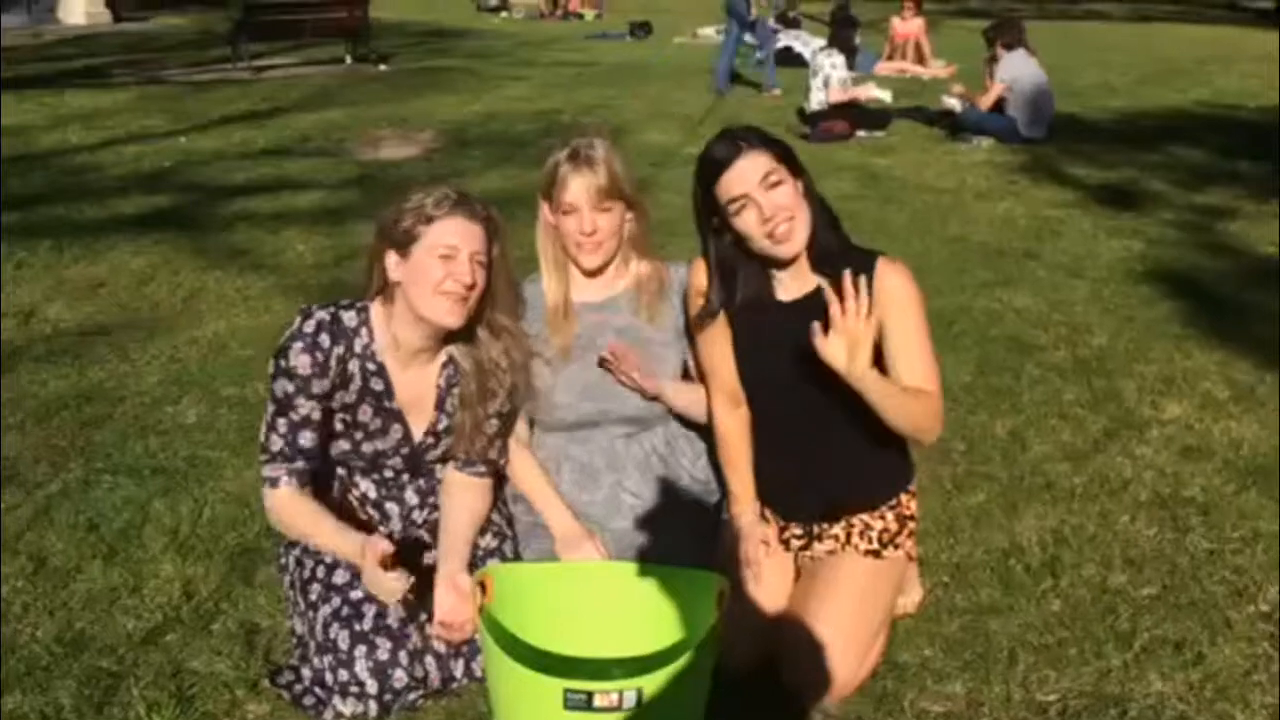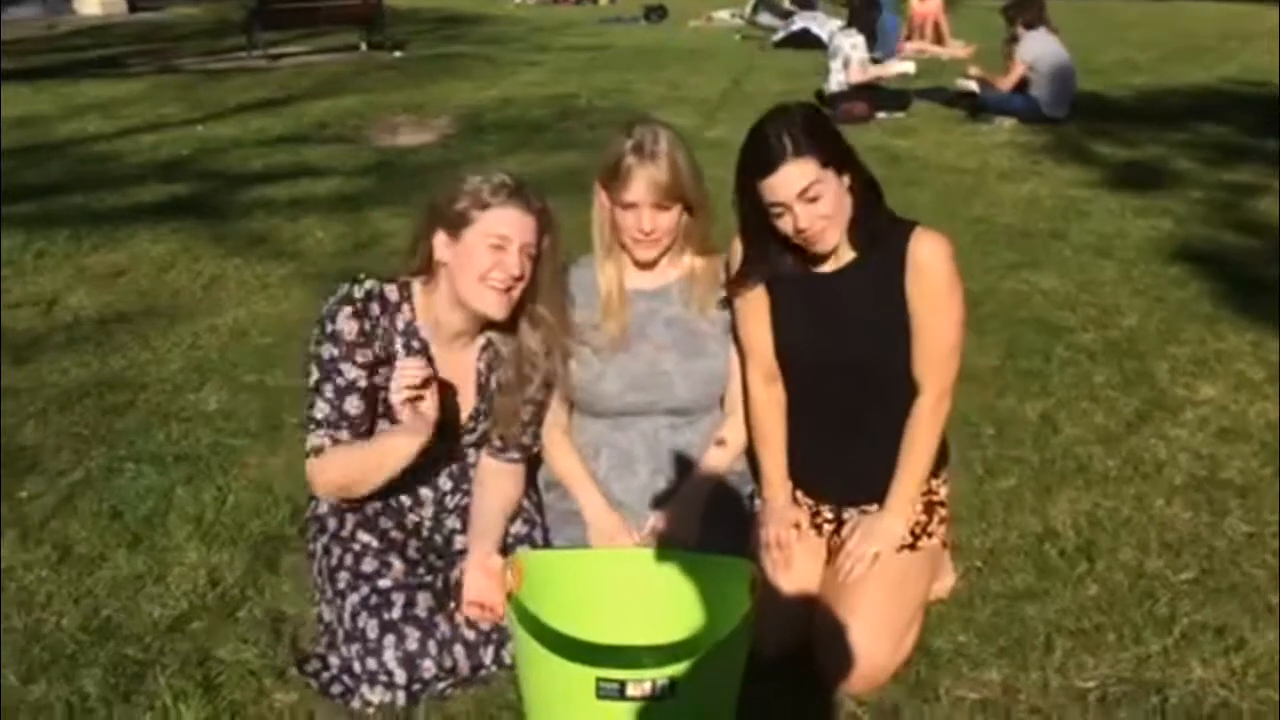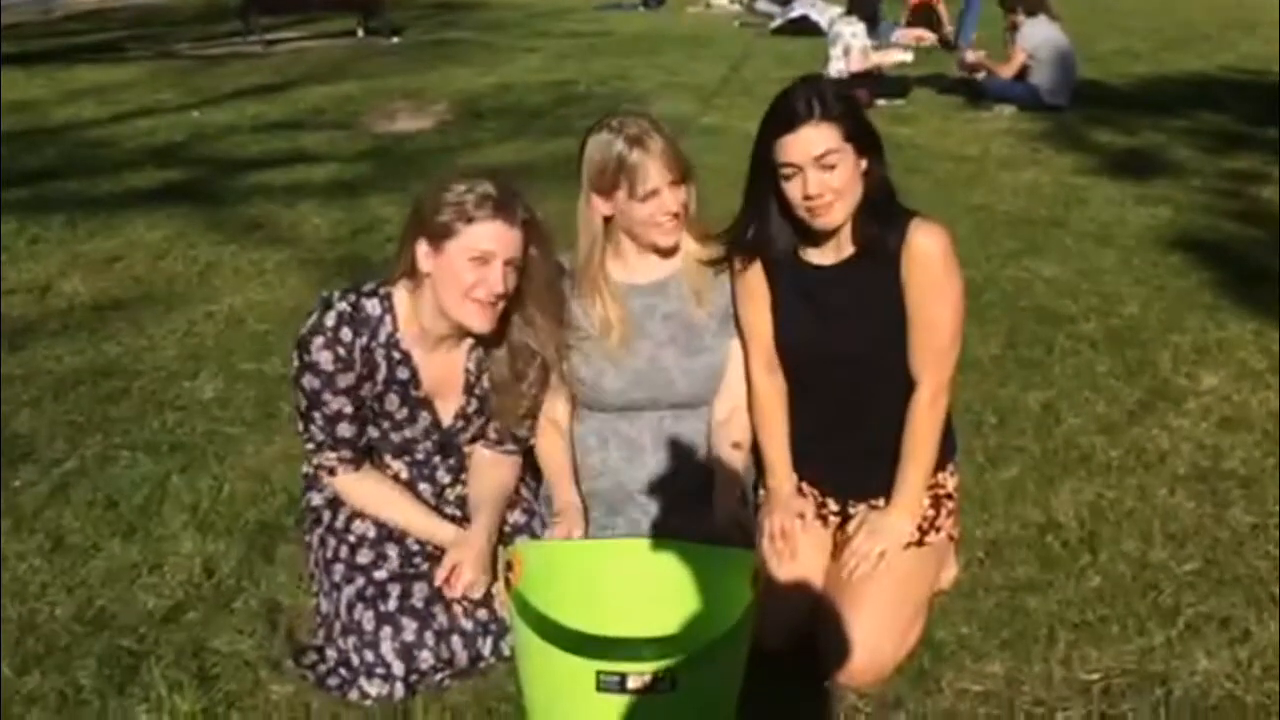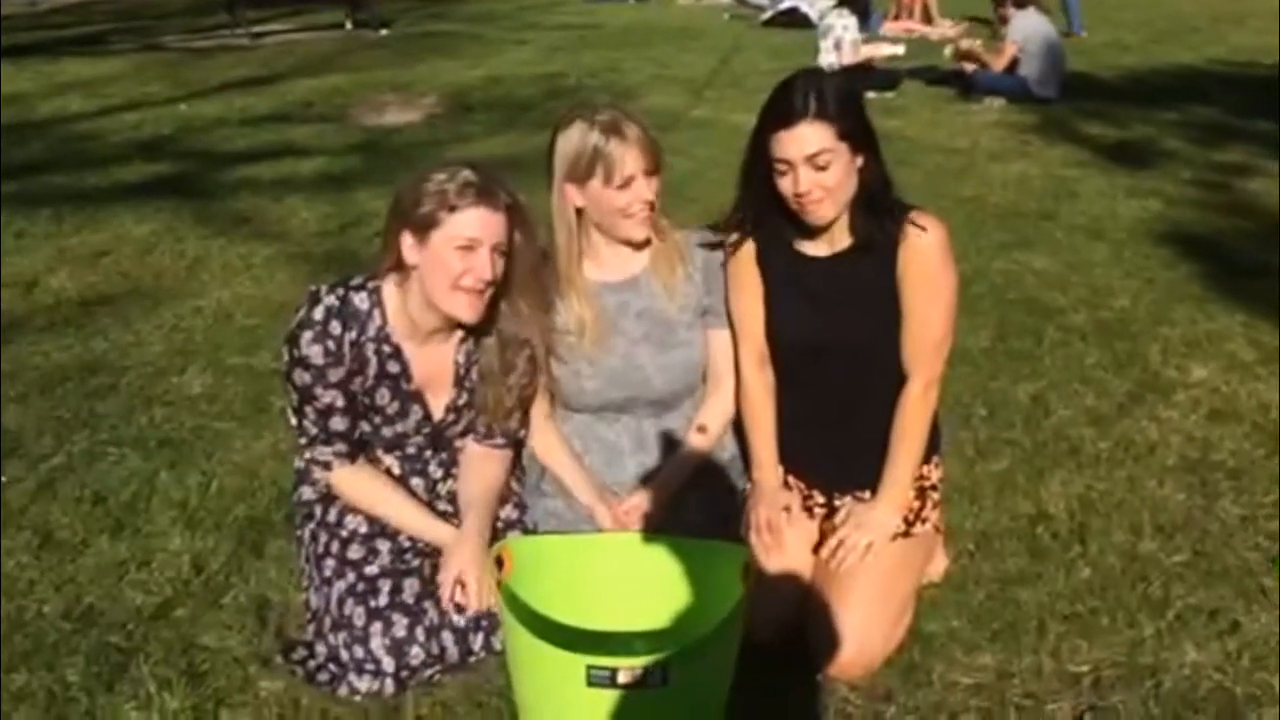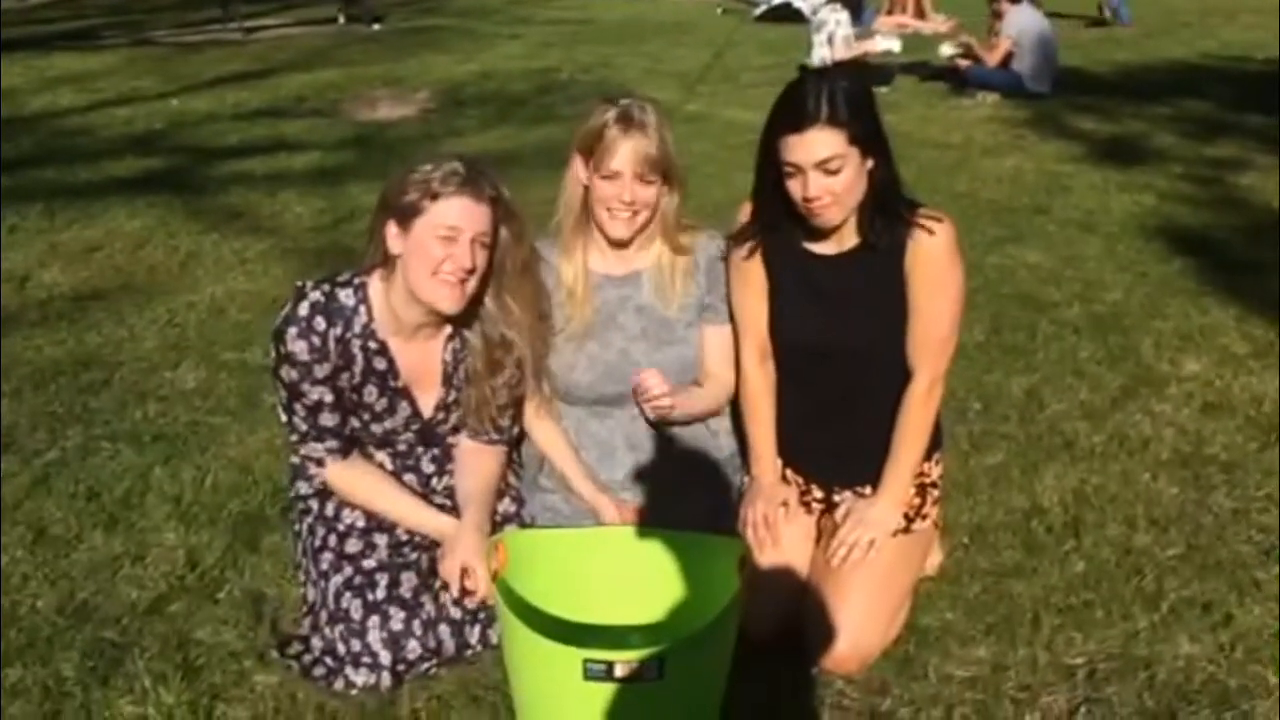
dt=0.7s
person 1, frame 1
left shoulder: (882, 281)
right shoulder: (713, 283)
left elbow: (927, 423)
right elbow: (728, 404)
left wrist: (859, 372)
right wrist: (745, 514)
left hip: (866, 504)
right hip: (772, 504)
right knee: (733, 655)
left ankle: (887, 579)
right ankle: (818, 580)
person 1, frame 2
left shoulder: (920, 253)
right shoulder: (754, 255)
left elbow: (933, 392)
right elbow: (764, 380)
left wrist: (892, 516)
right wrist: (775, 494)
left hip: (898, 488)
right hip: (803, 487)
left knee: (852, 669)
right knee: (765, 641)
left ankle: (919, 565)
right ankle: (849, 570)
person 1, frame 3
left shoulder: (919, 245)
right shoulder: (761, 247)
left elbow: (931, 387)
right elbow: (766, 372)
left wrist: (901, 515)
right wrist: (780, 488)
left hip: (902, 478)
right hip: (807, 477)
left knee: (856, 663)
right knee: (770, 633)
left ankle: (924, 557)
person 1, frame 4
left shoulder: (915, 239)
right shoulder: (753, 236)
left elbow: (922, 381)
right elbow: (755, 364)
left wrist: (885, 506)
right wrist: (766, 481)
left hip: (887, 471)
right hip: (794, 469)
left knee: (846, 655)
right knee: (760, 627)
left ankle: (913, 548)
right ankle: (842, 552)
person 1, frame 5
left shoulder: (923, 240)
right shoulder: (759, 229)
left elbow: (925, 379)
right elbow: (755, 358)
left wrist: (887, 504)
right wrist: (764, 477)
left hip: (889, 466)
right hip: (792, 462)
left knee: (841, 650)
right knee: (754, 622)
left ankle: (908, 542)
right ankle: (821, 543)
person 2, frame 1
left shoulder: (491, 353)
right shoulder: (321, 340)
left elbow: (471, 472)
right elbow: (284, 495)
left wrist: (451, 571)
right wrist: (359, 552)
left hip: (446, 520)
right hip: (340, 529)
person 2, frame 2
left shoulder: (529, 341)
right shoulder: (361, 319)
left elbow: (503, 457)
right elbow: (329, 478)
left wrist: (479, 556)
right wrist: (412, 435)
left hip: (471, 504)
right hip: (369, 513)
right knee: (399, 667)
left ankle: (459, 582)
person 2, frame 3
left shoulder: (519, 335)
right shoulder: (341, 330)
left elbow: (498, 448)
right elbow: (344, 471)
left wrist: (481, 534)
right wrist: (452, 539)
left hip: (472, 499)
right hip: (367, 505)
right knee: (397, 654)
person 2, frame 4
left shoulder: (506, 326)
right shoulder: (331, 325)
left elbow: (489, 442)
right elbow: (338, 465)
left wrist: (474, 536)
right wrist: (449, 539)
left hip: (466, 498)
right hip: (359, 503)
right knee: (388, 652)
person 2, frame 5
left shoulder: (494, 322)
right shoulder: (317, 321)
left elbow: (484, 439)
right elbow: (332, 461)
left wrist: (473, 526)
right wrist: (446, 530)
left hip: (461, 495)
right hip: (353, 500)
right knee: (382, 647)
person 3, frame 1
left shoulder: (675, 289)
right shoulder: (524, 307)
right elbow: (510, 440)
left wrist: (656, 384)
right wrist: (564, 526)
left hip: (671, 515)
right hip: (557, 520)
person 3, frame 2
left shoulder: (723, 285)
right shoulder: (571, 290)
left elbow: (742, 413)
right elbow: (549, 422)
left wrist: (689, 500)
right wrist: (596, 509)
left hip: (704, 506)
right hip: (591, 510)
person 3, frame 3
left shoulder: (723, 276)
right shoulder: (567, 288)
left elbow: (733, 407)
right elbow: (551, 417)
left wrist: (727, 504)
right wrist: (567, 504)
left hip: (701, 513)
right hip: (596, 515)
person 3, frame 4
left shoulder: (699, 262)
left elbow: (724, 387)
right elbow: (535, 416)
left wrist: (663, 487)
right wrist: (595, 502)
left hip: (693, 495)
person 3, frame 5
left shoulder: (704, 259)
right shoulder: (542, 271)
left elbow: (721, 384)
right elbow: (534, 404)
left wrist: (674, 402)
right wrist: (592, 494)
left hip: (690, 486)
right hip: (574, 491)
